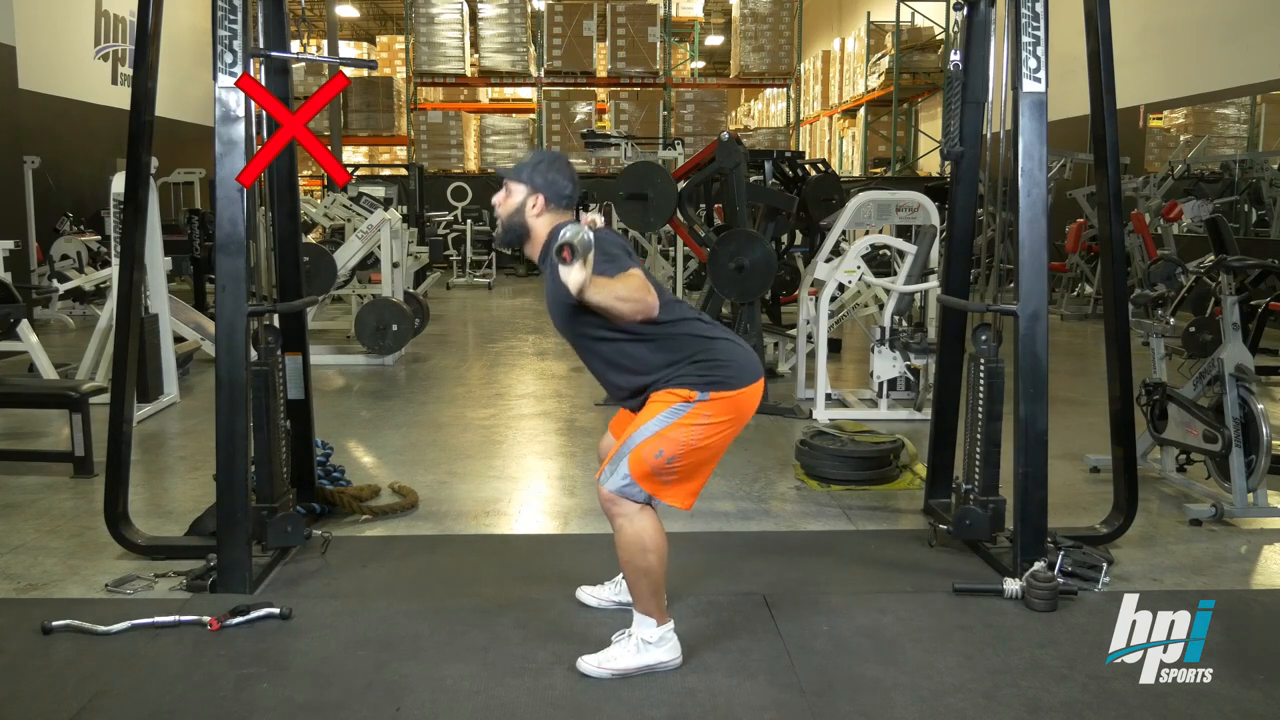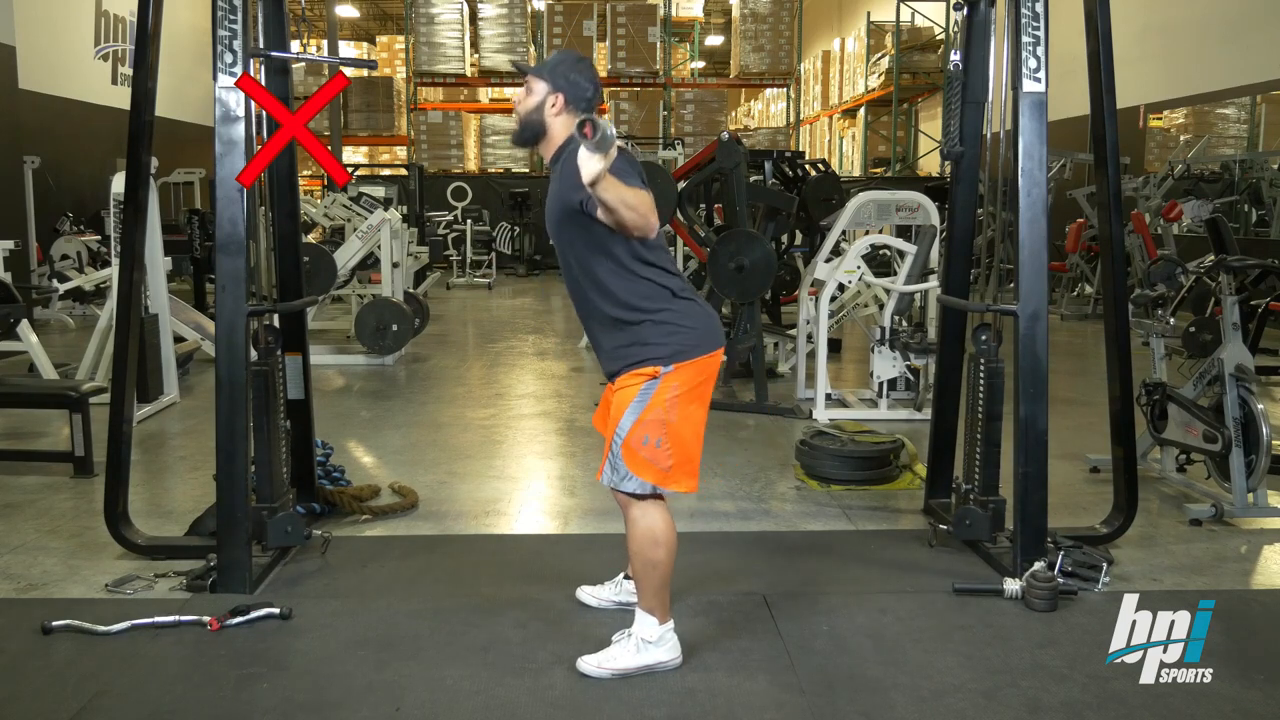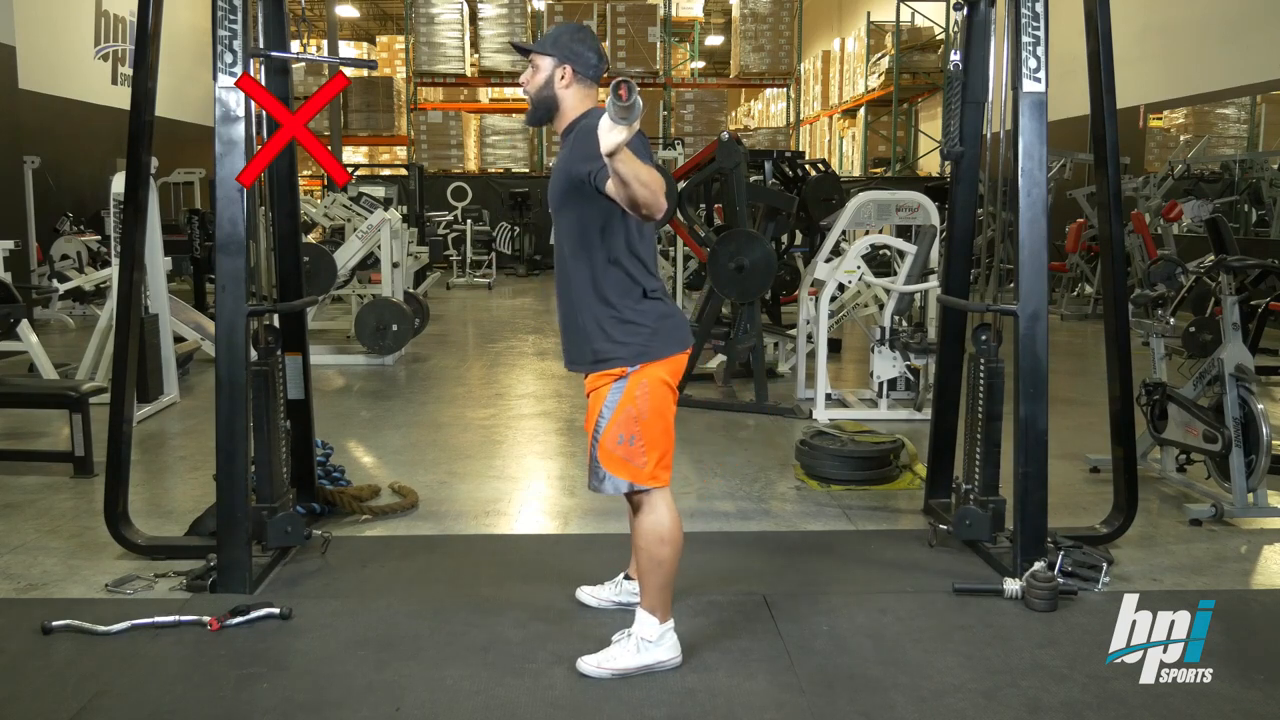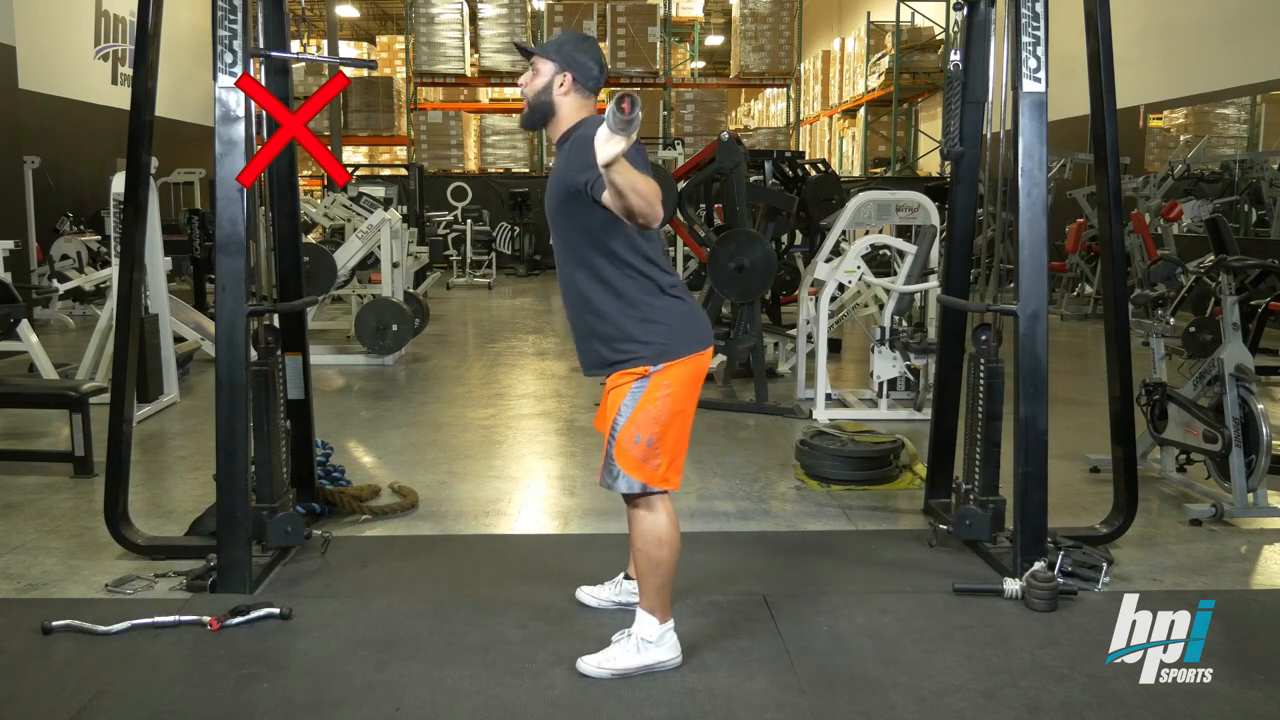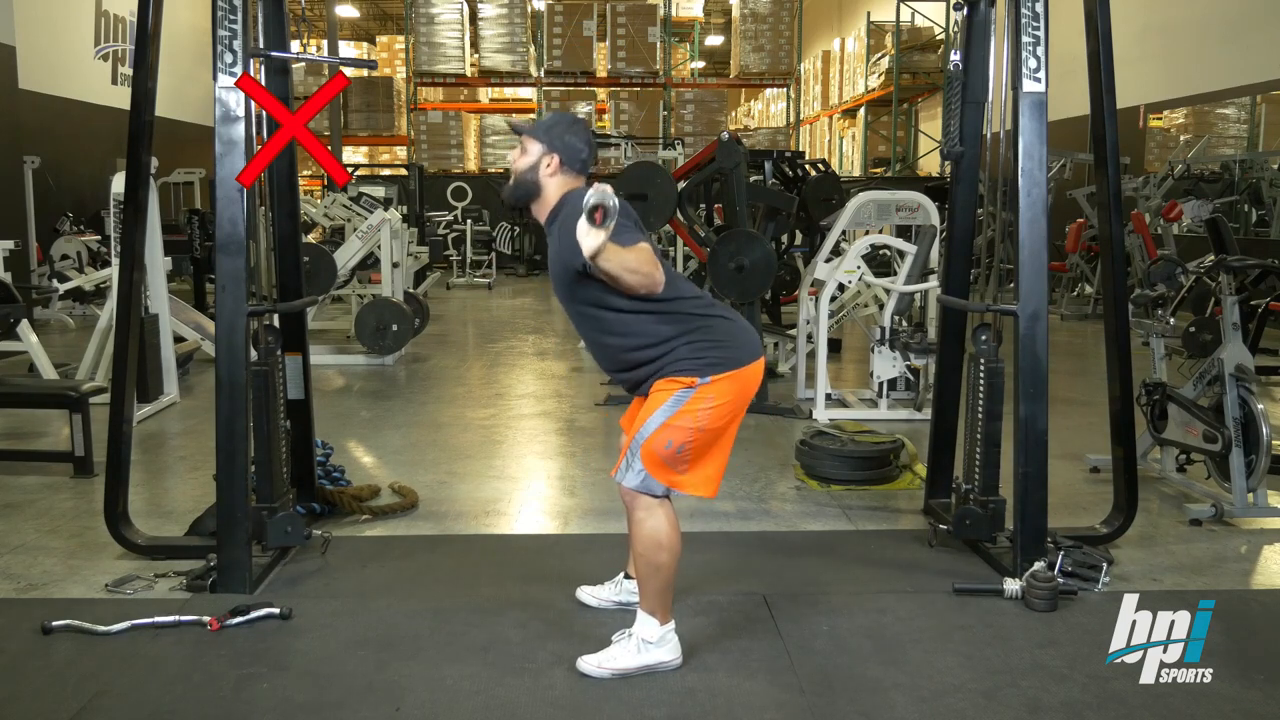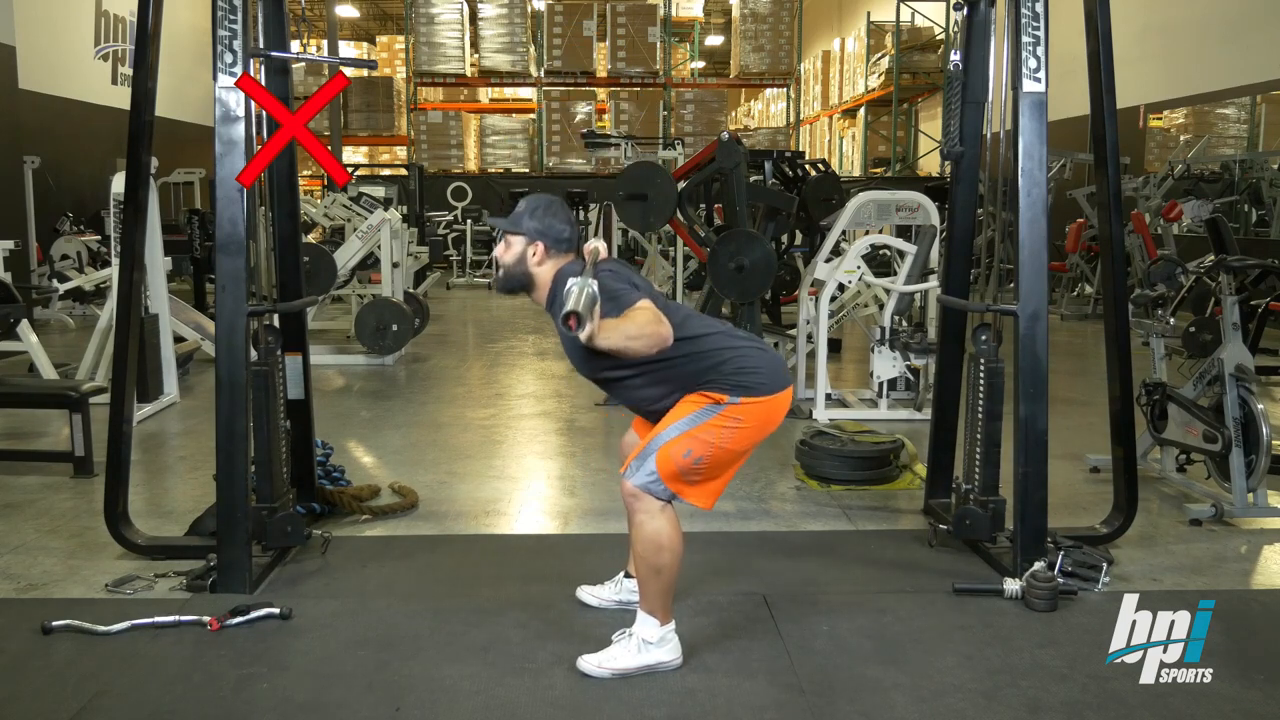
dt=0.4s
person 1, frame 1
right shoulder: (562, 251)
left elbow: (643, 300)
left wrist: (583, 286)
left hip: (712, 382)
right hip: (693, 374)
left knee: (620, 490)
right knee: (614, 454)
left ankle: (655, 638)
right ankle: (637, 583)
person 1, frame 2
left shoulder: (589, 157)
right shoulder: (573, 162)
left elbow: (644, 221)
left wrist: (598, 180)
left hip: (666, 348)
right hip: (643, 345)
left knee: (641, 484)
right knee: (630, 475)
left ankle: (655, 638)
right ankle: (637, 581)
person 1, frame 3
left shoulder: (597, 134)
right shoulder: (585, 139)
left elbow: (653, 202)
left wrist: (620, 154)
left hip: (633, 345)
right hip: (620, 340)
left knee: (645, 485)
right knee: (633, 478)
left ankle: (655, 636)
right ankle: (638, 581)
person 1, frame 4
left shoulder: (594, 141)
right shoulder: (577, 148)
left elbow: (648, 211)
left wrist: (614, 164)
left hip: (658, 346)
right hip: (639, 342)
left knee: (639, 481)
right knee: (630, 473)
left ankle: (654, 637)
right ankle: (637, 580)
person 1, frame 5
left shoulder: (582, 212)
right shoulder: (570, 217)
left elbow: (649, 276)
left wrist: (600, 251)
left hip: (714, 361)
right hip: (693, 357)
left knee: (641, 481)
right knee: (634, 459)
left ankle: (655, 638)
right ankle: (636, 581)
person 1, frame 6
right shoulder: (578, 282)
left elbow: (655, 330)
left wrist: (597, 334)
left hip: (747, 389)
right hip: (730, 380)
left knee: (642, 484)
right knee: (635, 452)
left ankle: (655, 639)
right ankle: (638, 581)
